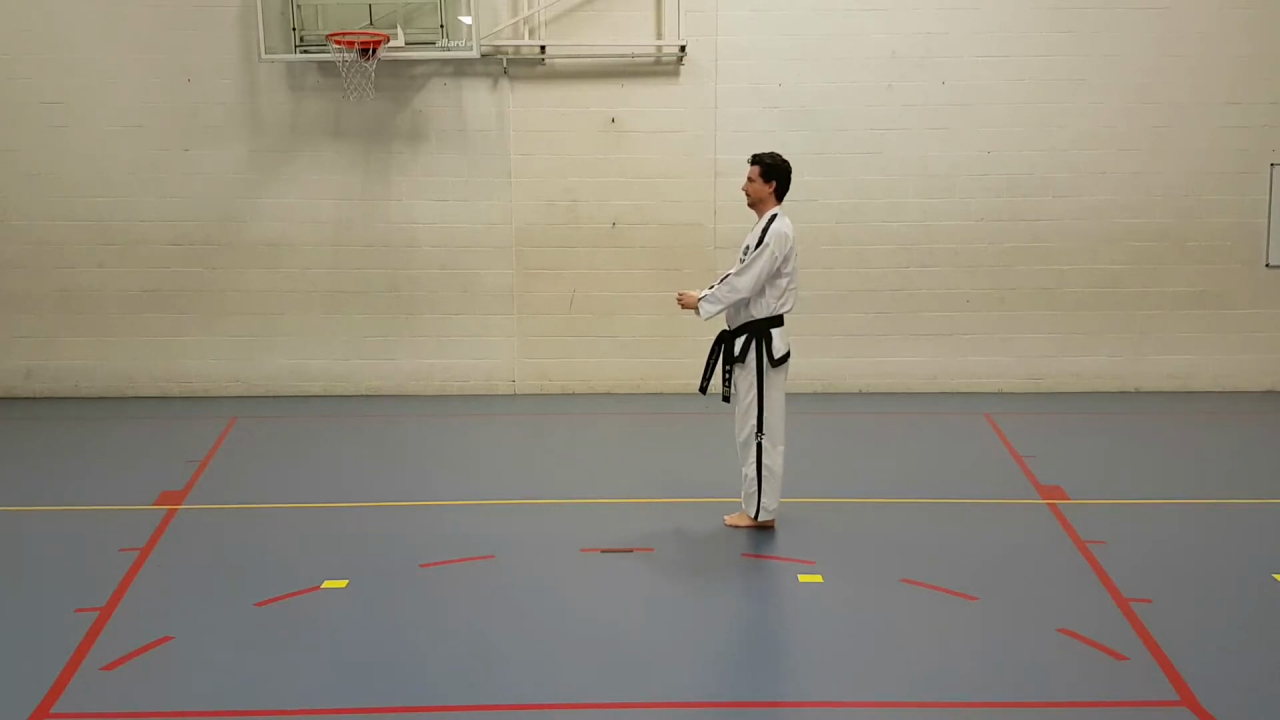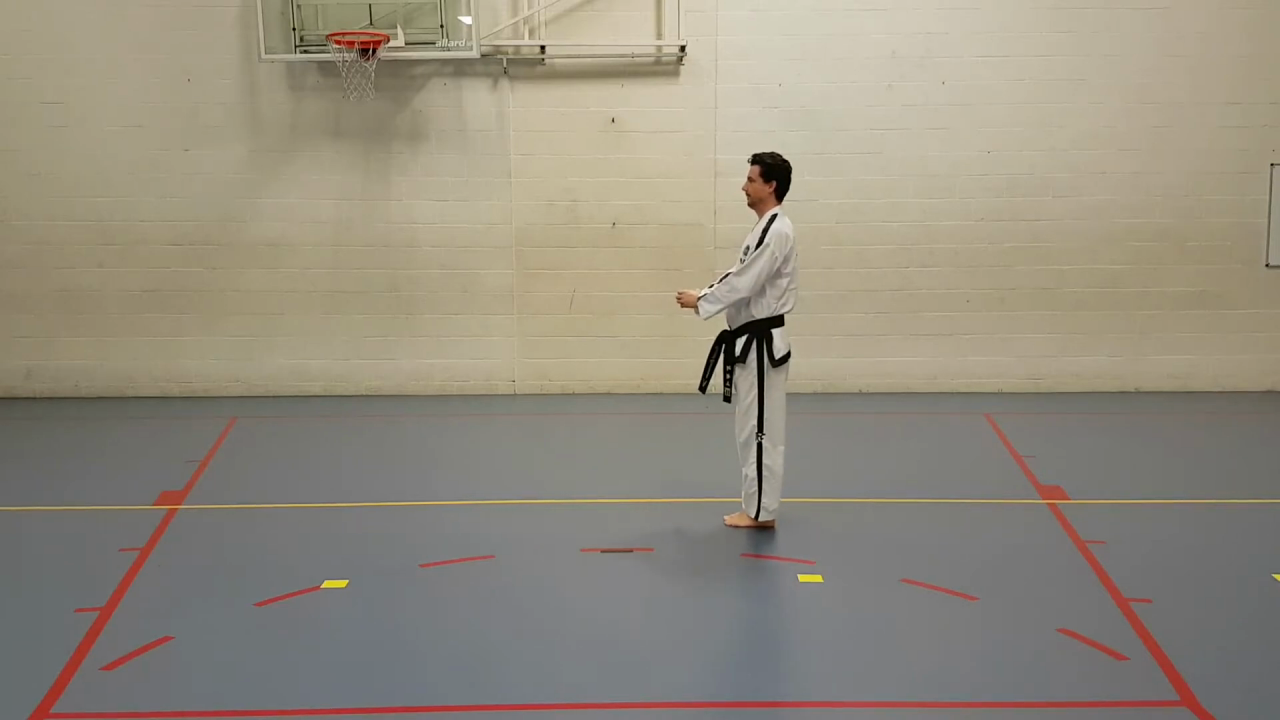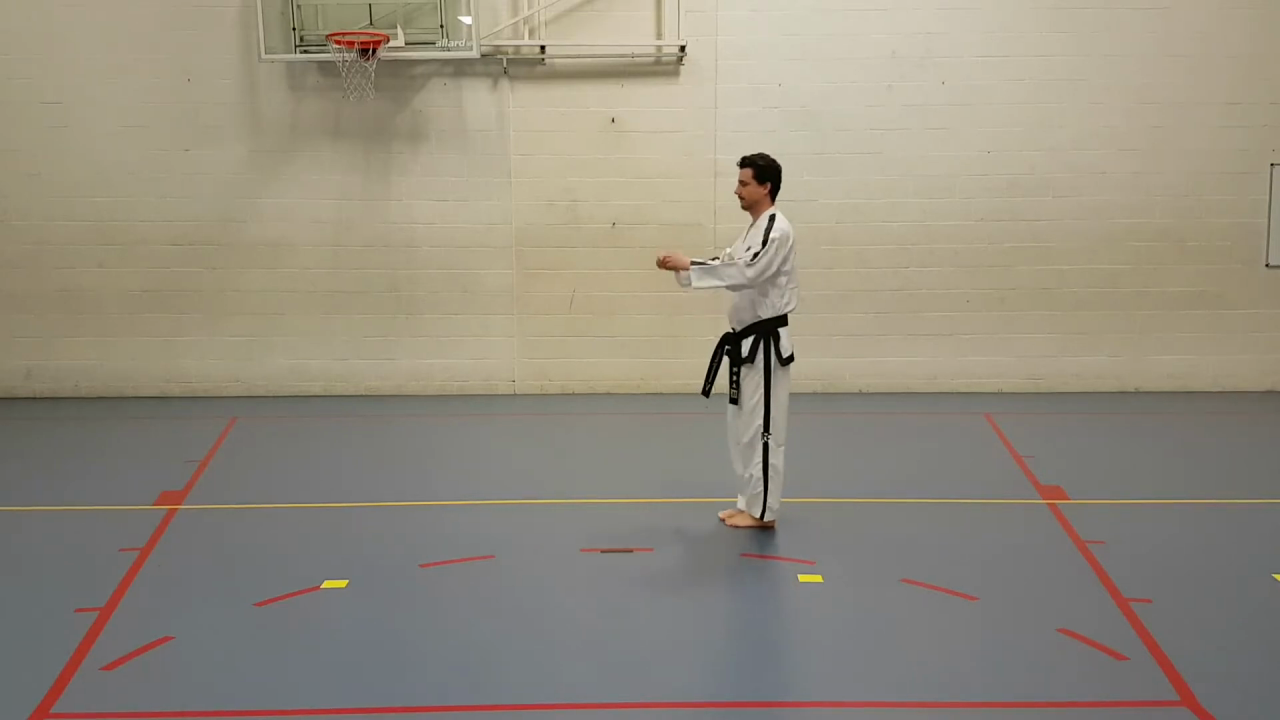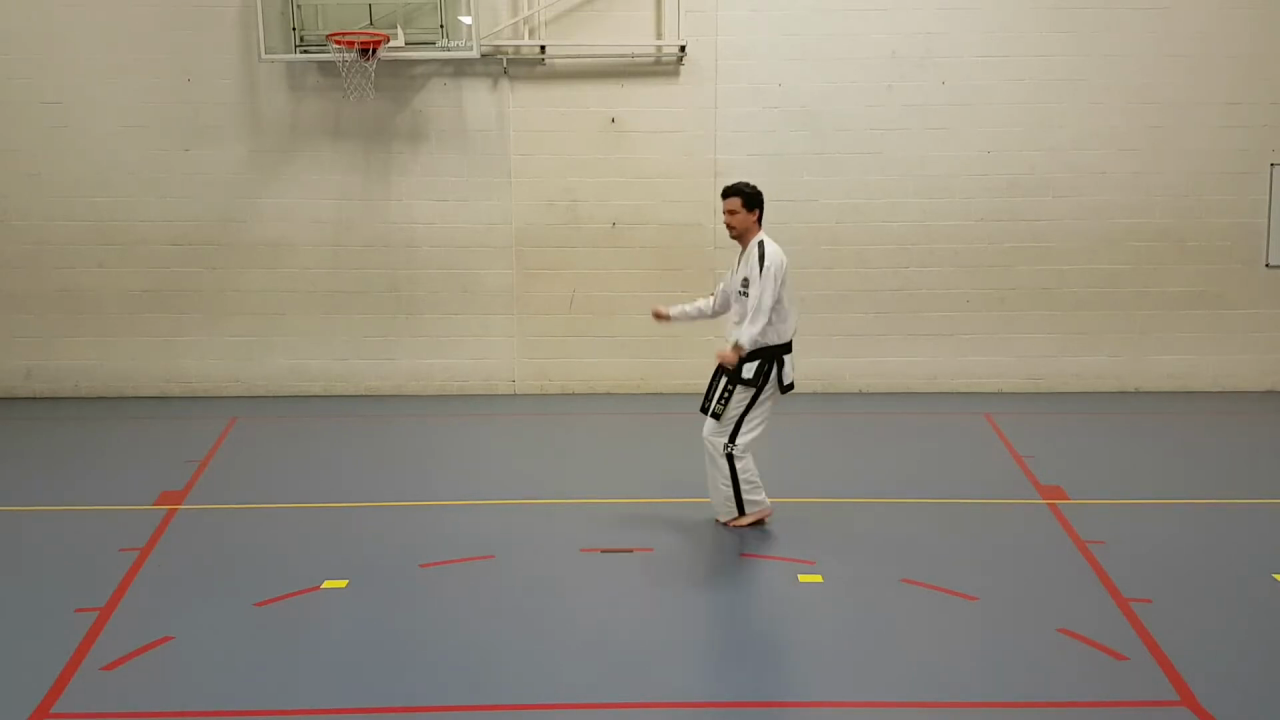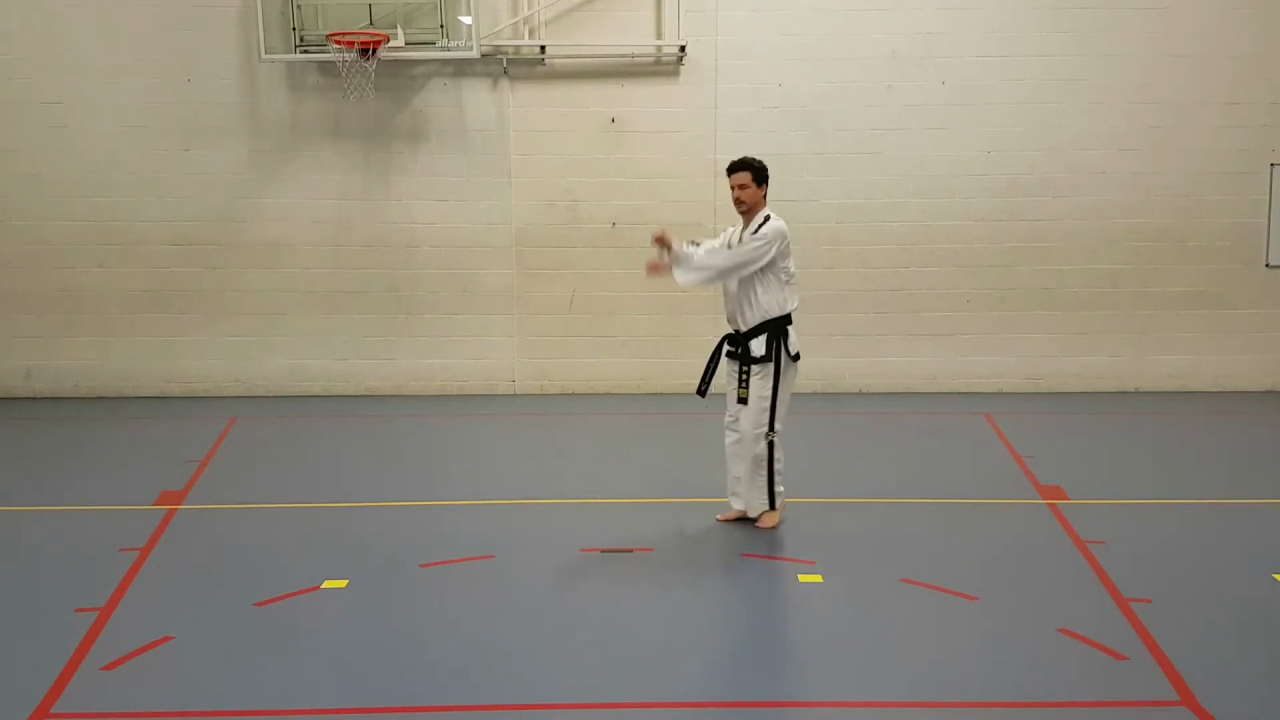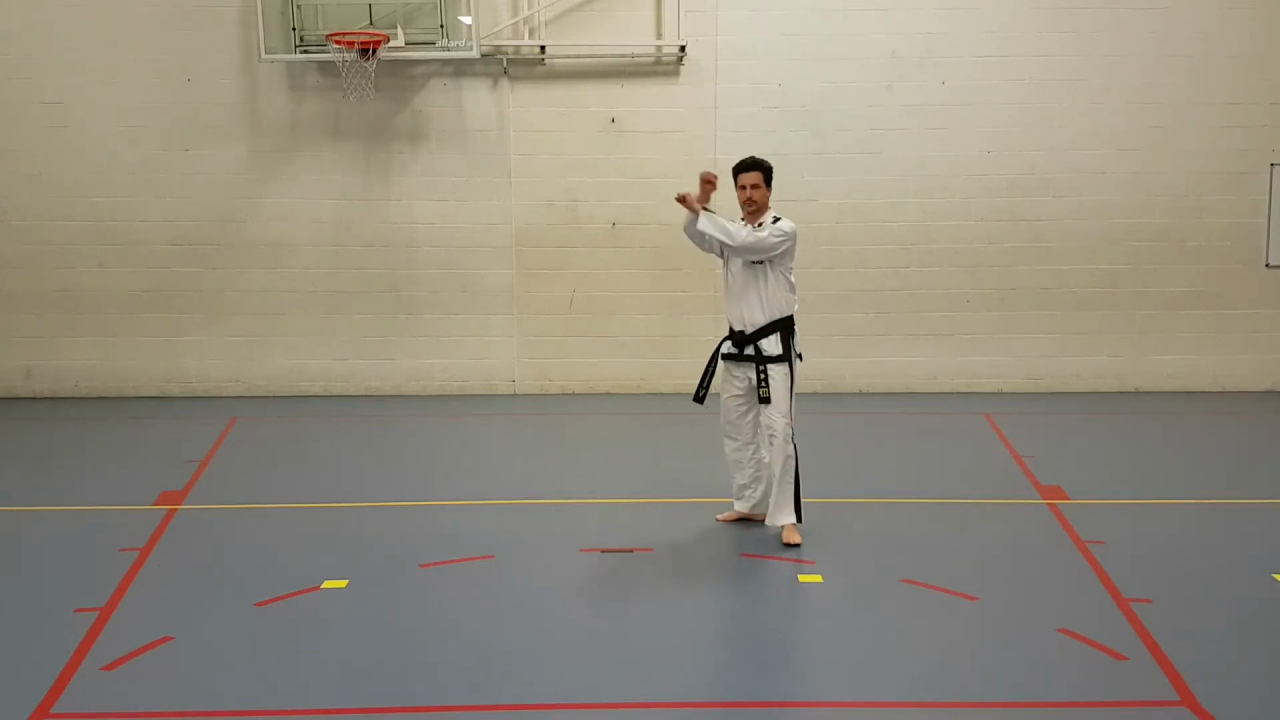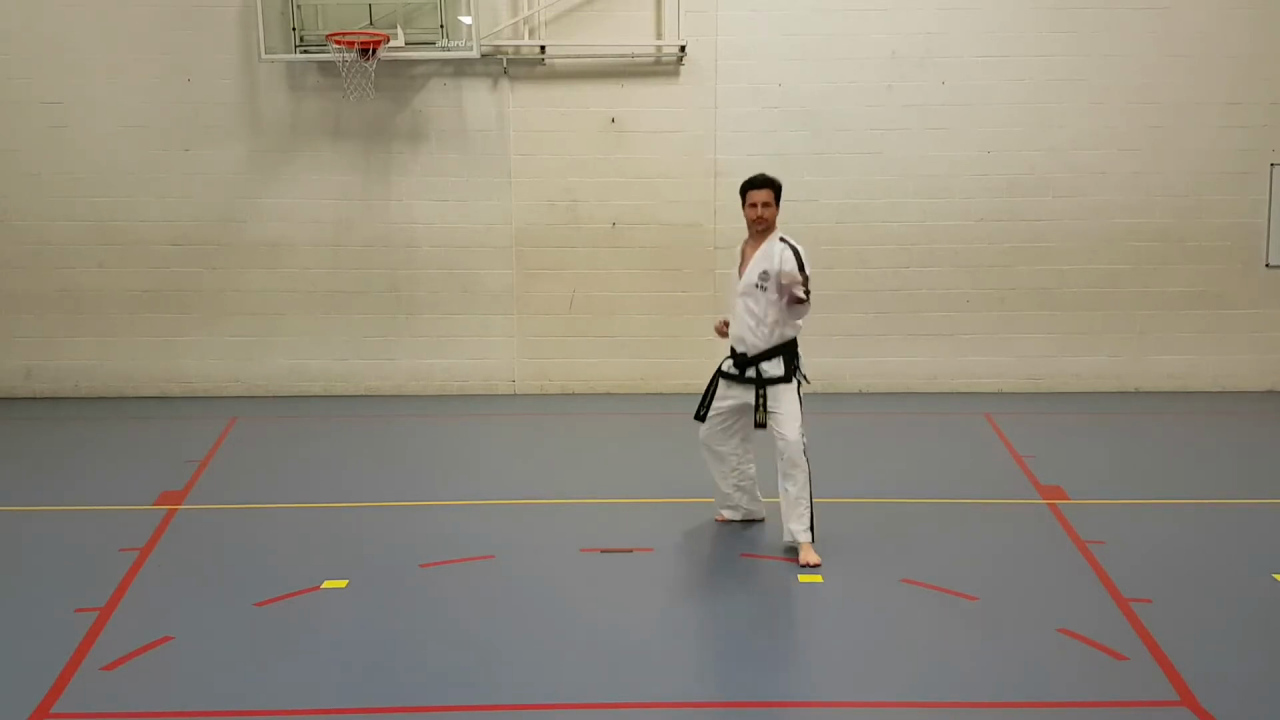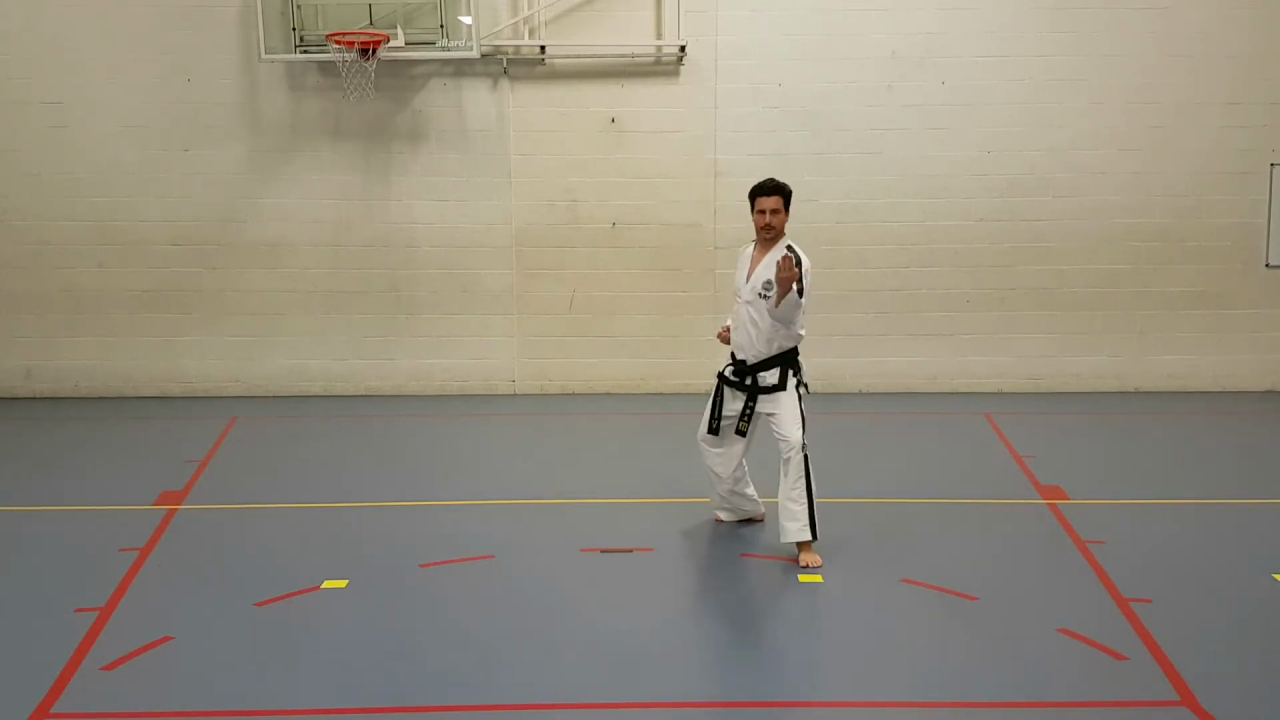
dt=0.3s
person 1, frame 1
left shoulder: (776, 231)
right shoulder: (766, 227)
left elbow: (745, 285)
right elbow: (738, 277)
left wrist: (700, 303)
right wrist: (702, 296)
left hip: (760, 342)
right hip: (752, 340)
left knee: (760, 428)
right knee: (752, 427)
left ankle: (761, 511)
right ankle: (756, 506)
person 1, frame 2
left shoulder: (776, 231)
right shoulder: (766, 227)
left elbow: (745, 284)
right elbow: (738, 275)
left wrist: (699, 301)
right wrist: (701, 295)
left hip: (761, 343)
right hip: (753, 340)
left knee: (760, 429)
right knee: (752, 428)
left ankle: (761, 512)
right ankle: (756, 506)
person 1, frame 3
left shoulder: (776, 230)
right shoulder: (757, 228)
left elbow: (747, 272)
right elbow: (727, 266)
left wrist: (688, 267)
right wrist: (684, 266)
left hip: (765, 344)
right hip: (750, 342)
left knee: (761, 429)
right knee: (742, 427)
left ankle: (762, 511)
right ankle: (750, 503)
person 1, frame 4
left shoulder: (767, 256)
right shoulder: (744, 257)
left elbow: (760, 310)
right elbow: (718, 302)
left wrist: (738, 346)
right wrist: (674, 313)
left hip: (763, 365)
right hip: (750, 362)
left knee: (721, 438)
right knee: (719, 435)
left ankle: (753, 505)
right ankle: (740, 507)
person 1, frame 5
left shoulder: (773, 231)
right shoulder: (736, 233)
left elbow: (730, 262)
right elbow: (706, 254)
left wrist: (674, 266)
right wrist: (673, 248)
left hip: (770, 344)
right hip: (746, 344)
left knee: (758, 427)
right knee: (736, 425)
left ankle: (770, 503)
right ankle: (748, 503)
person 1, frame 6
left shoulder: (782, 230)
right shoulder: (730, 228)
left elbow: (744, 241)
right elbow: (697, 233)
left wrist: (701, 211)
right wrist: (701, 203)
left hip: (774, 346)
right hip: (738, 346)
left knee: (777, 430)
right knee: (738, 429)
left ankle: (787, 520)
right ankle: (751, 505)
person 1, frame 7
left shoulder: (789, 252)
right shoulder: (739, 251)
left elbow: (798, 309)
left wrist: (794, 296)
right wrist: (726, 323)
left hip: (777, 367)
right hip: (738, 365)
left knee: (790, 445)
right knee: (715, 437)
left ankle: (802, 538)
right ankle: (744, 507)
person 1, frame 8
left shoulder: (794, 261)
right shoulder: (745, 254)
left elbow: (787, 319)
left wrist: (784, 290)
right wrist: (731, 327)
left hip: (778, 374)
right hip: (739, 372)
left knee: (792, 445)
right knee: (715, 443)
left ankle: (803, 540)
right ankle: (743, 507)
